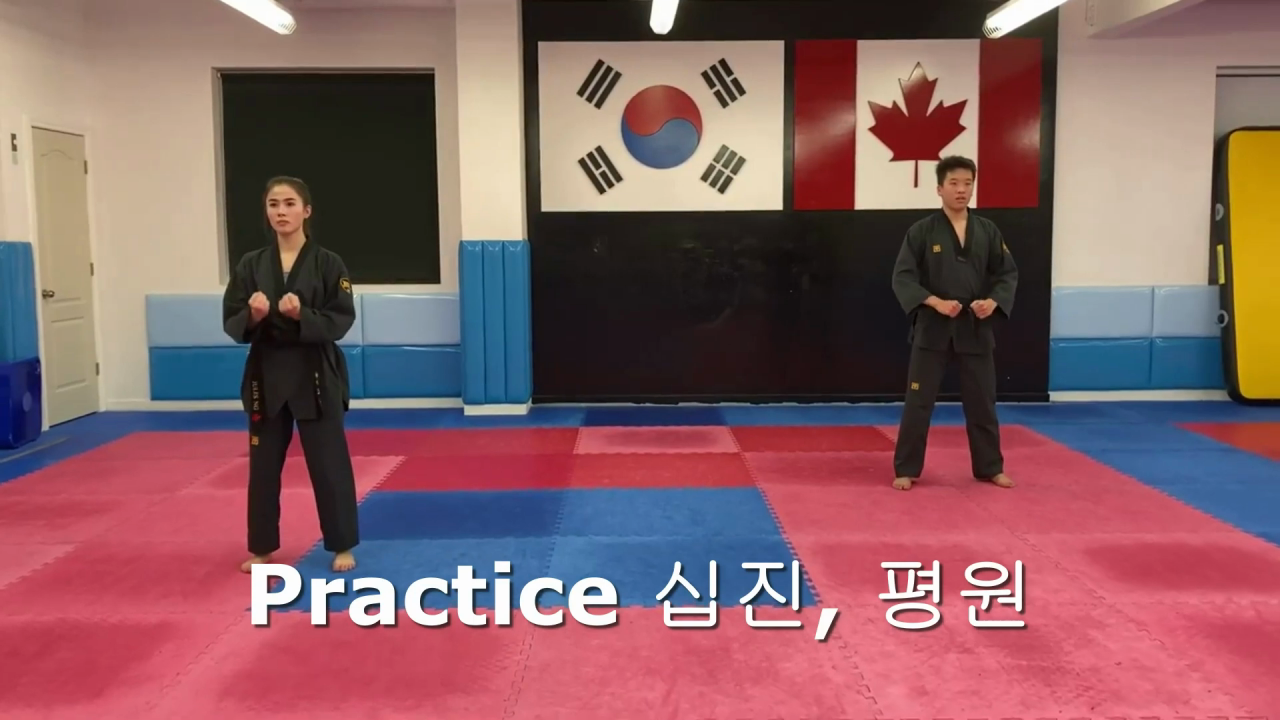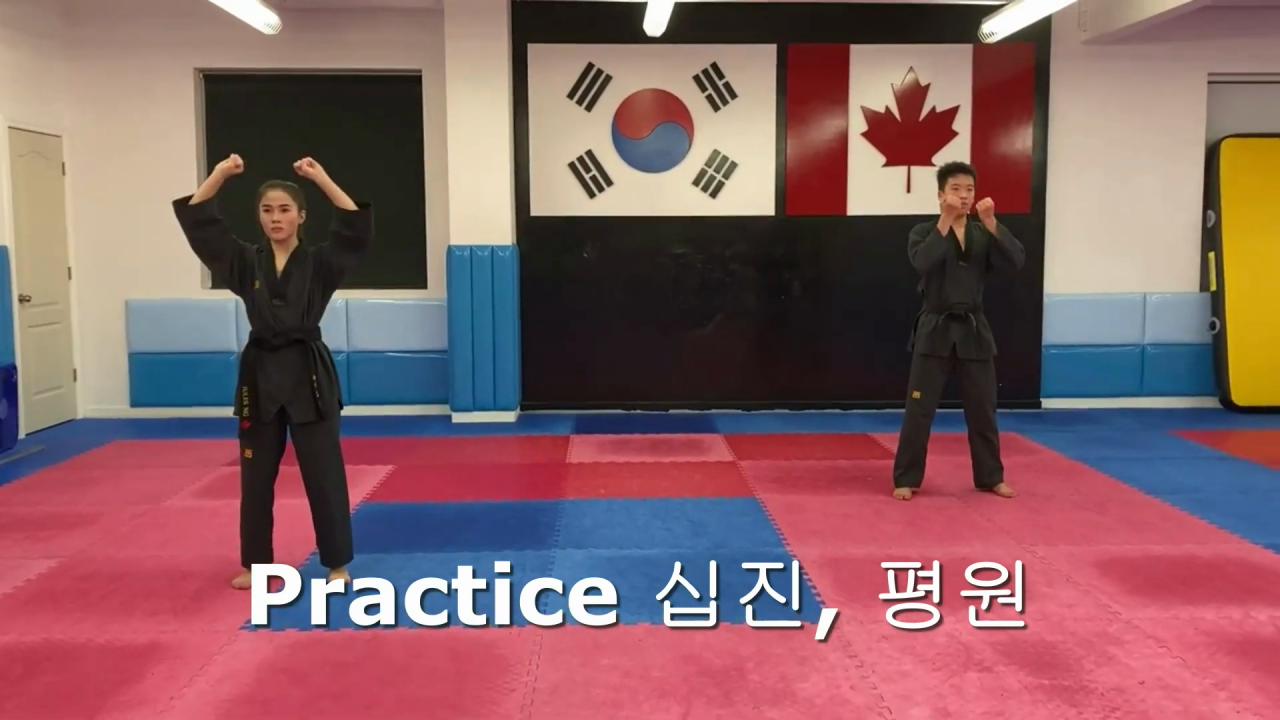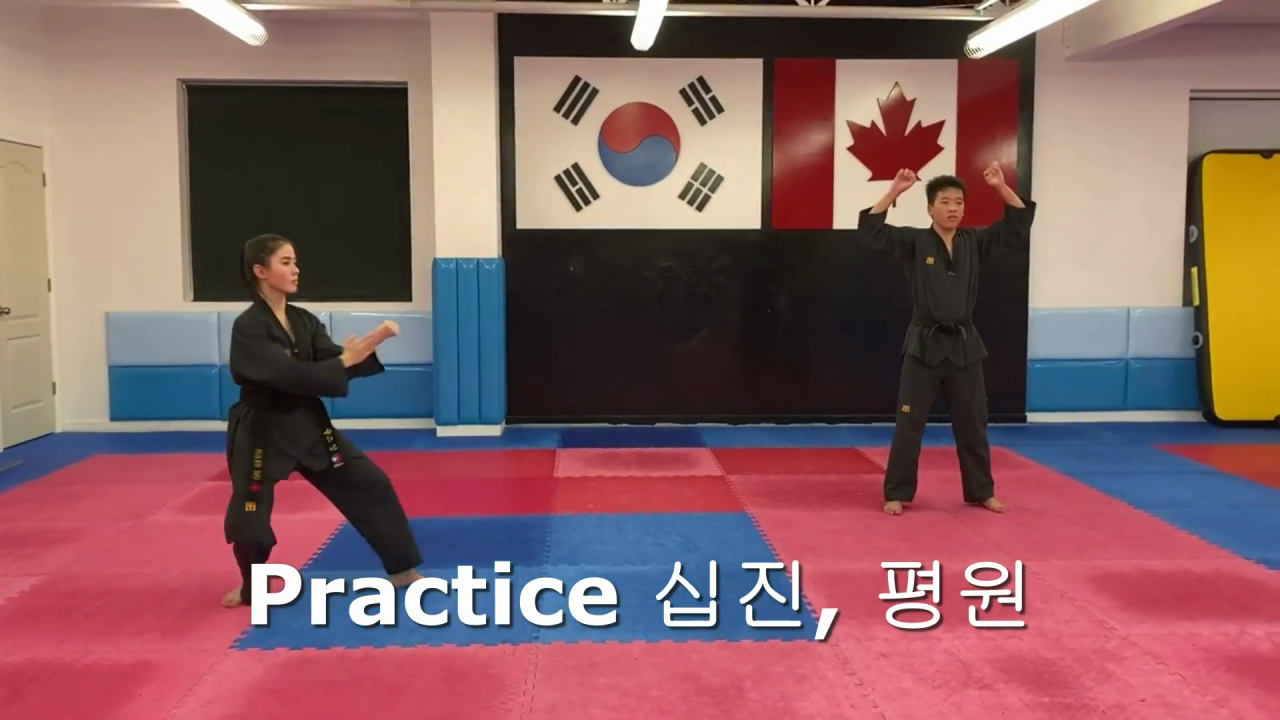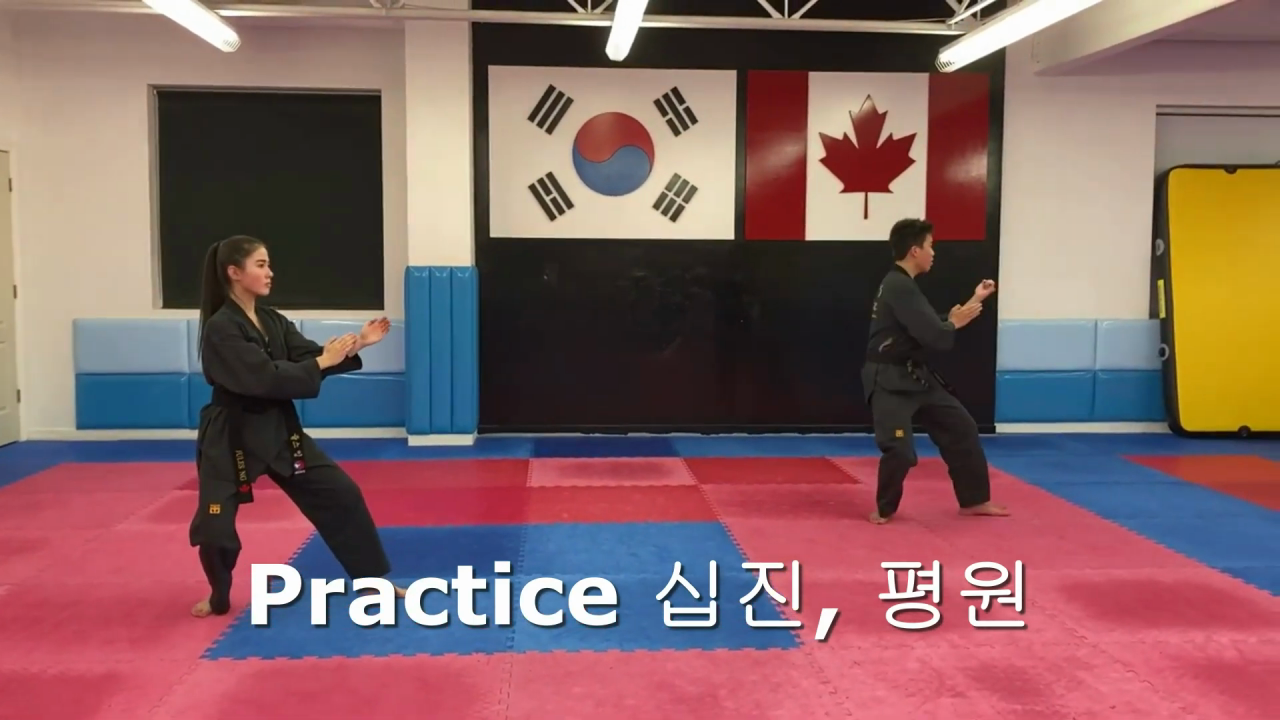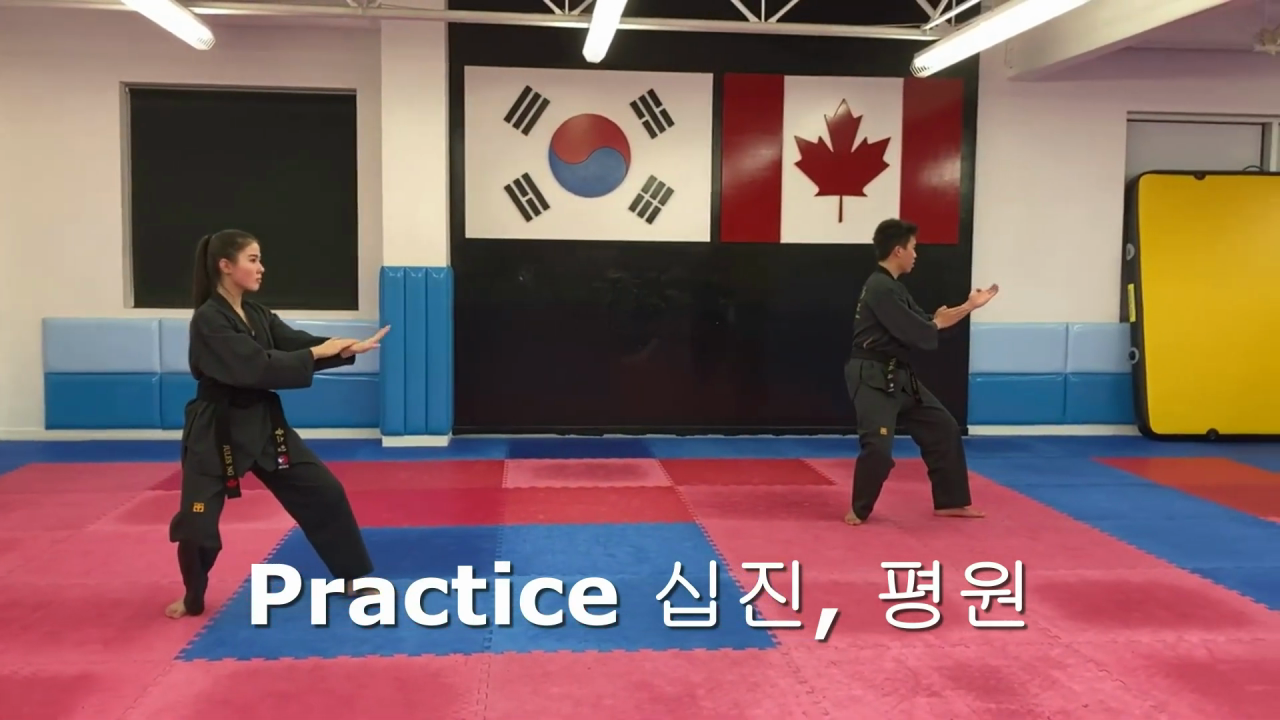
dt=1s
person 1, frame 1
left shoulder: (328, 263)
right shoulder: (251, 264)
left elbow: (341, 320)
right elbow: (232, 322)
left wrist: (303, 314)
right wrist: (252, 315)
left hip: (315, 370)
right hip: (267, 370)
left knee: (328, 462)
right knee: (264, 464)
left ankle: (342, 545)
right ankle: (261, 547)
person 1, frame 2
left shoulder: (320, 262)
right shoulder: (245, 261)
left elbow: (358, 229)
right elbow: (195, 221)
left wrist: (323, 180)
right wrist: (218, 176)
left hip: (309, 373)
right hip: (260, 374)
left knee: (324, 473)
right knee: (257, 475)
left ankle: (337, 563)
right ankle: (255, 563)
person 1, frame 3
left shoulder: (304, 321)
right shoulder: (248, 328)
left elbow: (335, 366)
right elbow: (293, 376)
left wrist: (369, 345)
right wrist: (345, 361)
left hip: (307, 424)
right hip: (260, 432)
left knee: (372, 487)
right knee: (249, 523)
left ankle: (402, 570)
right ankle: (252, 585)
person 1, frame 4
left shoulder: (273, 321)
right shoulder: (221, 328)
left elbow: (310, 357)
right elbow: (265, 378)
left wrist: (356, 344)
right wrist: (323, 361)
left hip: (279, 429)
right hip: (231, 435)
left knee: (341, 494)
right knee: (215, 524)
left ankle: (371, 578)
right ankle: (219, 596)
person 1, frame 5
left shoulder: (258, 314)
right shoulder: (209, 320)
left elbow: (296, 344)
right elbow: (256, 367)
left wrist: (347, 349)
right wrist: (317, 353)
left hip: (263, 422)
right hip: (217, 429)
left knee: (324, 492)
right knee: (198, 521)
left ankle: (351, 579)
right ankle: (192, 598)
person 2, frame 1
left shoulder: (987, 231)
right shoulder: (922, 231)
left elbow: (1008, 273)
right elbow: (902, 277)
left wrist: (994, 301)
right wrist: (935, 301)
left hip: (976, 325)
right hip: (933, 325)
left knee: (982, 401)
right knee: (919, 401)
left ankle: (990, 467)
right ankle: (906, 470)
person 2, frame 2
left shoulder: (983, 234)
right shoulder: (923, 232)
left elbow: (1016, 261)
right elbow: (923, 262)
left wrist: (992, 224)
right wrist: (945, 221)
left hip: (974, 330)
right hip: (935, 330)
left knee: (983, 409)
right knee: (919, 409)
left ankle: (990, 477)
right ankle: (906, 479)
person 2, frame 3
left shoulder: (975, 242)
right shoulder: (913, 242)
left elbow: (1019, 226)
right elbow: (870, 231)
left wrist: (1002, 188)
right wrist: (894, 192)
left hip: (964, 344)
right hip: (924, 344)
left knee: (973, 422)
right knee: (909, 422)
left ankle: (981, 492)
right ankle: (896, 494)
person 2, frame 4
left shoulder: (905, 286)
right shoulder: (898, 287)
left elbow: (934, 327)
right elbow: (935, 335)
left wrist: (975, 301)
right wrist: (955, 323)
left hip: (914, 377)
right hip: (888, 379)
left knee: (961, 429)
right knee: (900, 448)
left ankle: (973, 500)
right ankle: (885, 507)
person 2, frame 5
left shoulder: (892, 287)
right shoulder: (880, 289)
left elbow: (922, 323)
right elbow: (916, 333)
left wrist: (971, 305)
right wrist: (938, 323)
left hip: (898, 376)
right hip: (873, 377)
left knee: (943, 430)
right knee: (878, 446)
left ankle: (950, 502)
right ankle: (859, 509)
